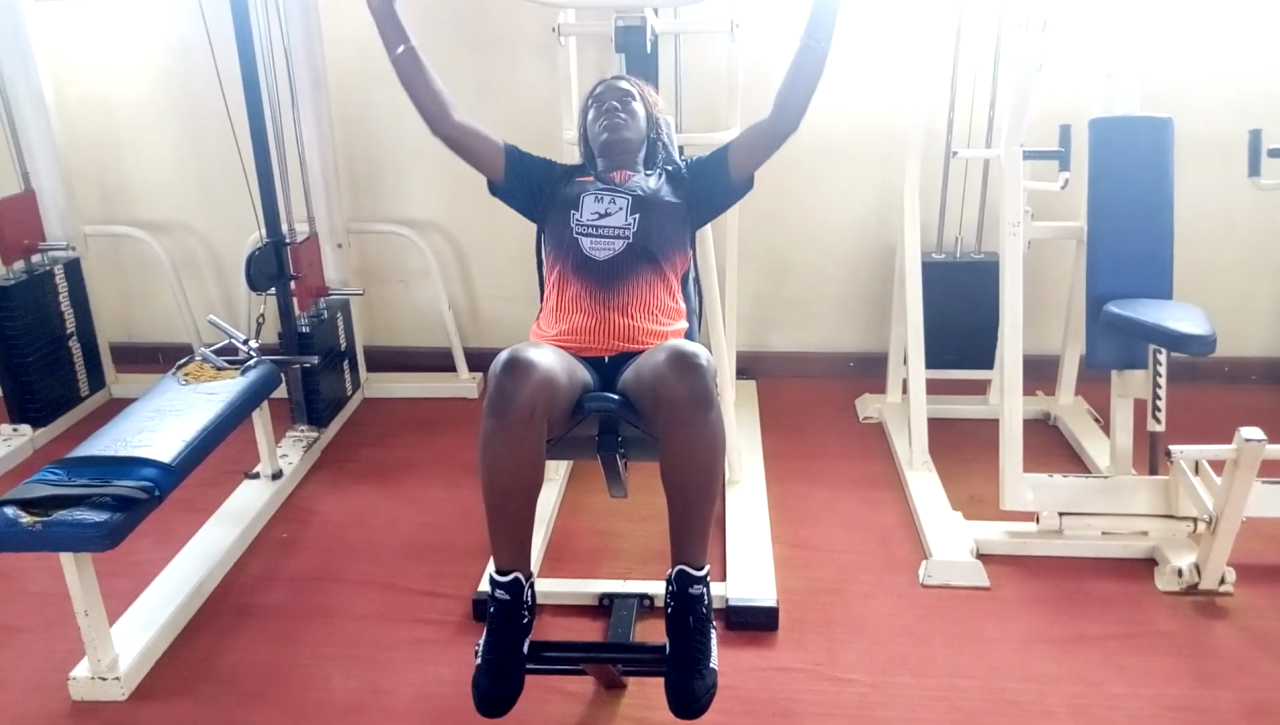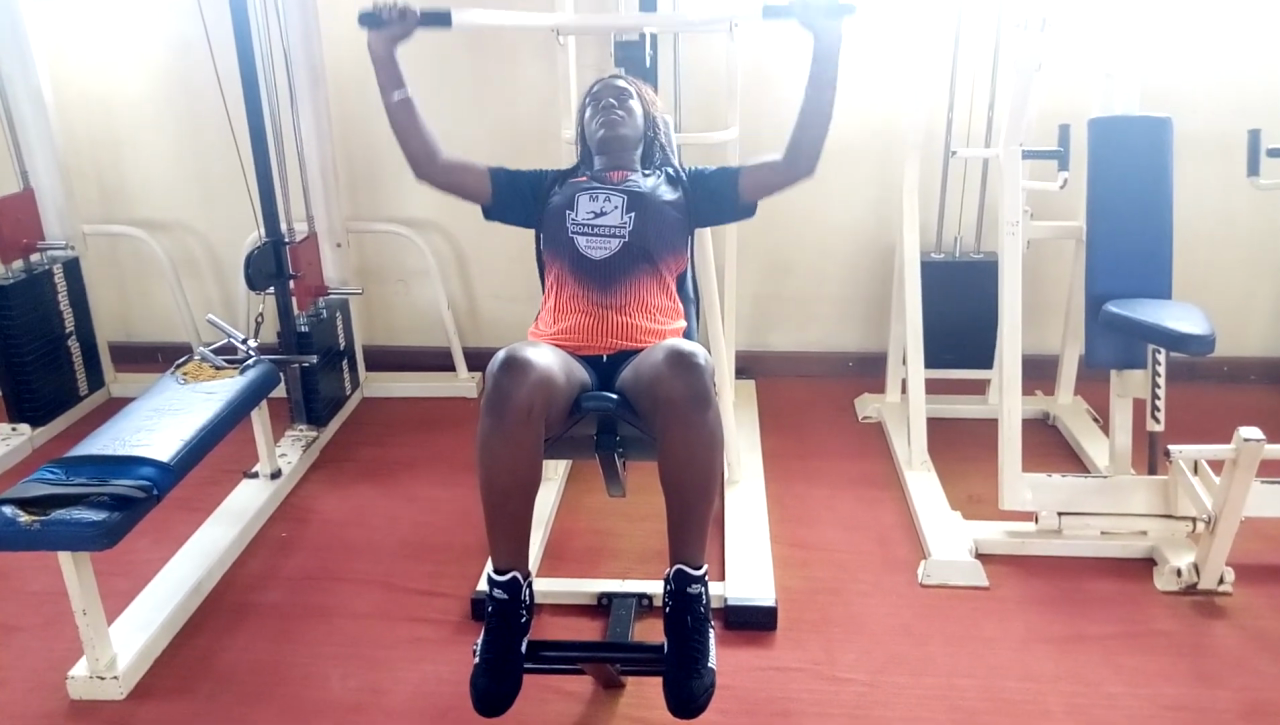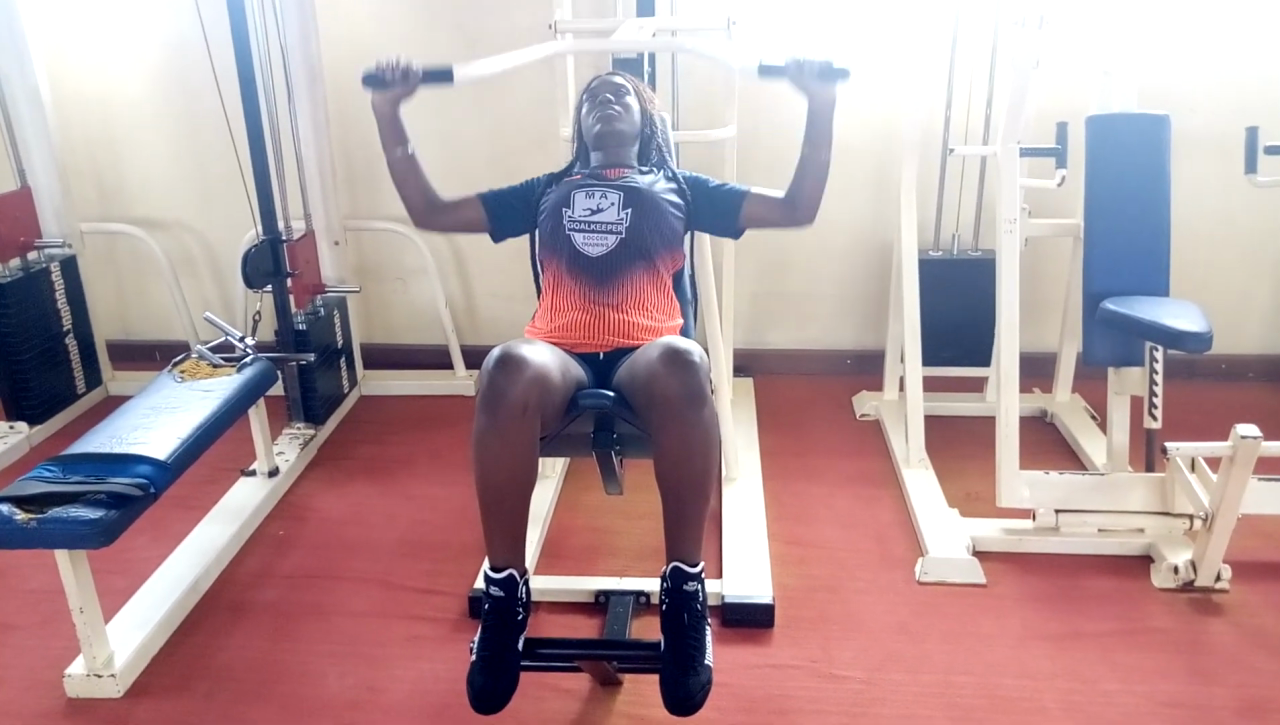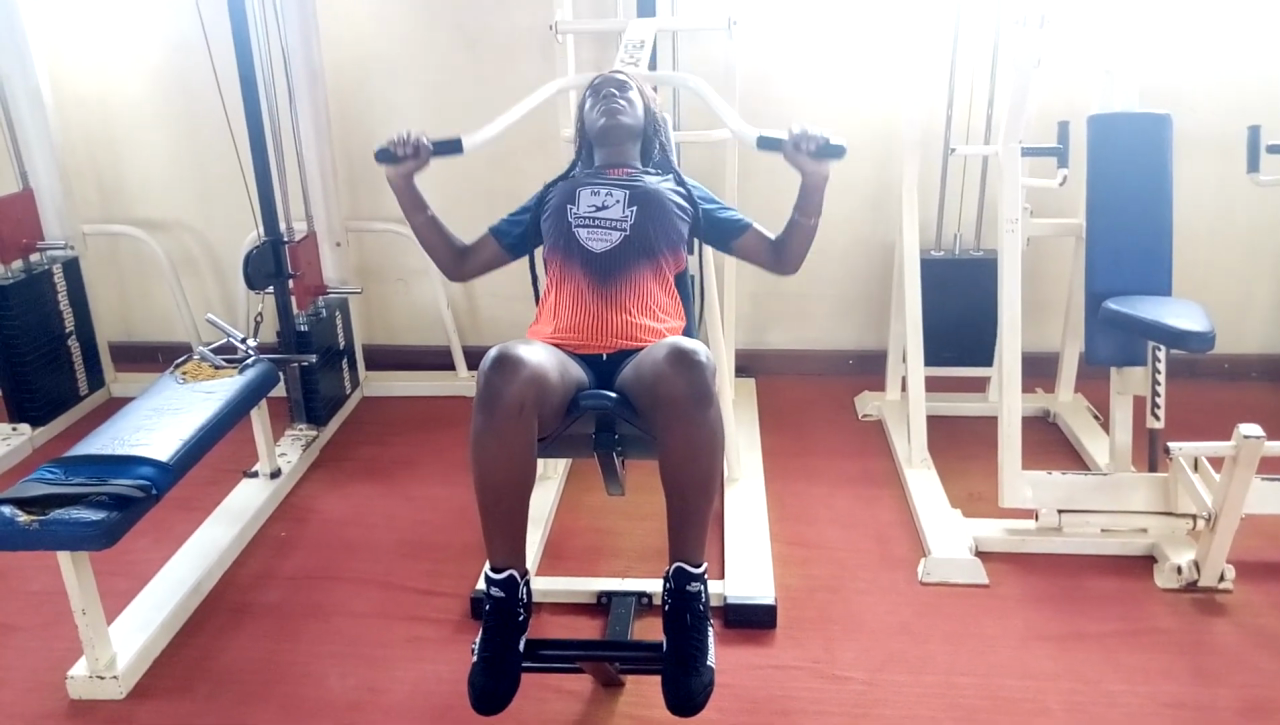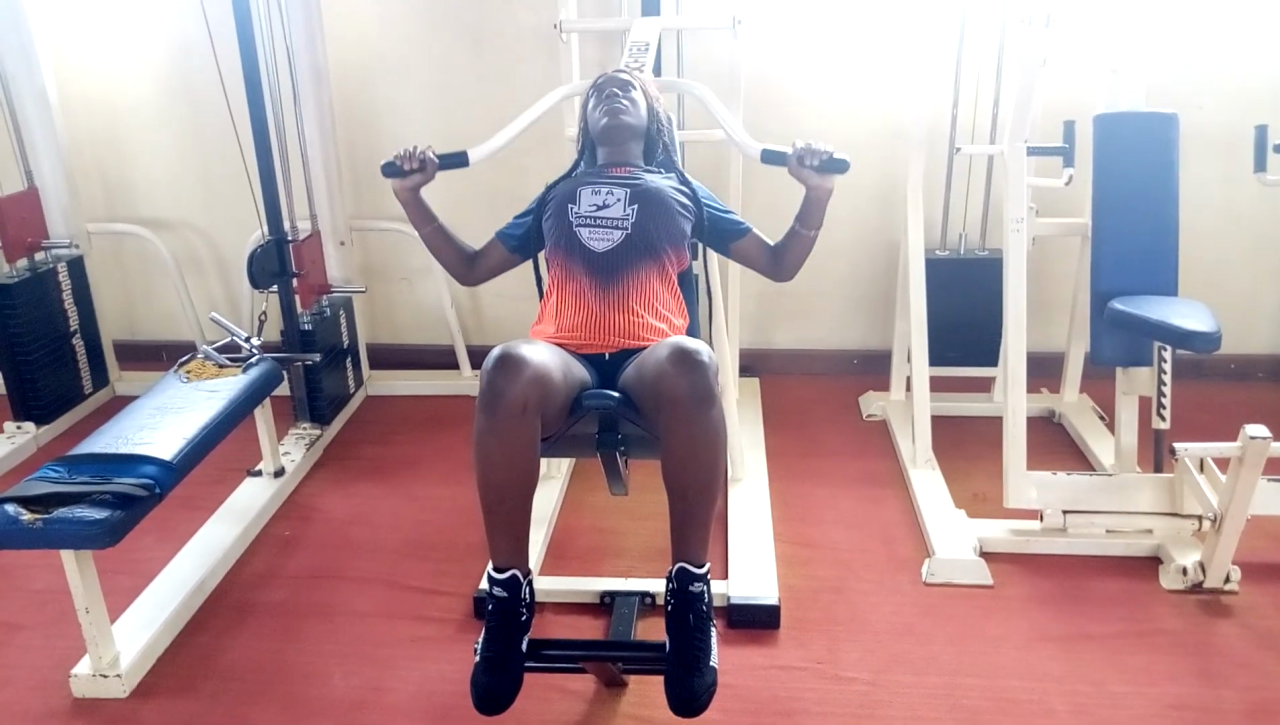
dt=0.2s
person 1, frame 1
left shoulder: (685, 185)
right shoulder: (551, 185)
left elbow: (783, 119)
right elbow: (445, 121)
left hip: (651, 359)
right hip: (564, 358)
left knee: (689, 368)
right knee: (515, 372)
left ankle: (690, 593)
right ankle: (510, 594)
person 1, frame 2
left shoulder: (683, 187)
right shoulder: (549, 189)
left elbow: (797, 164)
right elbow: (431, 166)
right wrist: (386, 62)
left hip: (650, 360)
right hip: (563, 359)
left knee: (687, 366)
right knee: (513, 372)
left ankle: (688, 595)
right ankle: (508, 595)
person 1, frame 3
left shoulder: (679, 186)
right shoulder: (548, 190)
left elbow: (798, 211)
right elbow: (431, 215)
left wrist: (819, 109)
right wrist: (392, 126)
left hip: (645, 355)
right hip: (559, 354)
left knee: (683, 363)
right knee: (508, 367)
left ankle: (684, 592)
right ankle: (504, 593)
person 1, frame 4
left shoulder: (681, 191)
right shoulder: (555, 193)
left elbow: (782, 258)
right elbow: (459, 264)
left wrist: (812, 182)
right wrist: (406, 186)
left hip: (648, 356)
right hip: (561, 354)
left knee: (689, 363)
right knee: (505, 367)
left ankle: (688, 592)
right ankle: (506, 594)
person 1, frame 5
left shoulder: (682, 190)
right shoulder: (557, 193)
left elbow: (783, 263)
right elbow: (467, 268)
left wrist: (815, 186)
right wrist: (412, 191)
left hip: (650, 356)
right hip: (564, 355)
left knee: (691, 363)
right knee: (508, 368)
left ankle: (690, 591)
right ankle: (508, 593)
